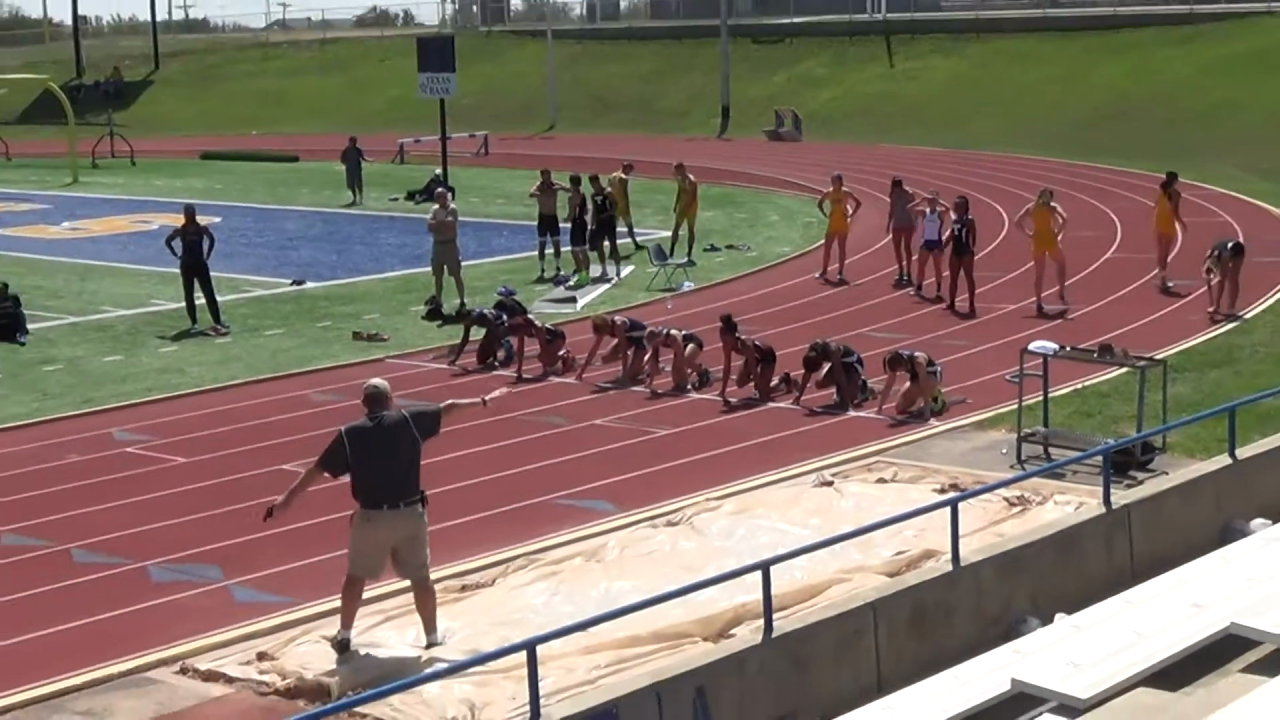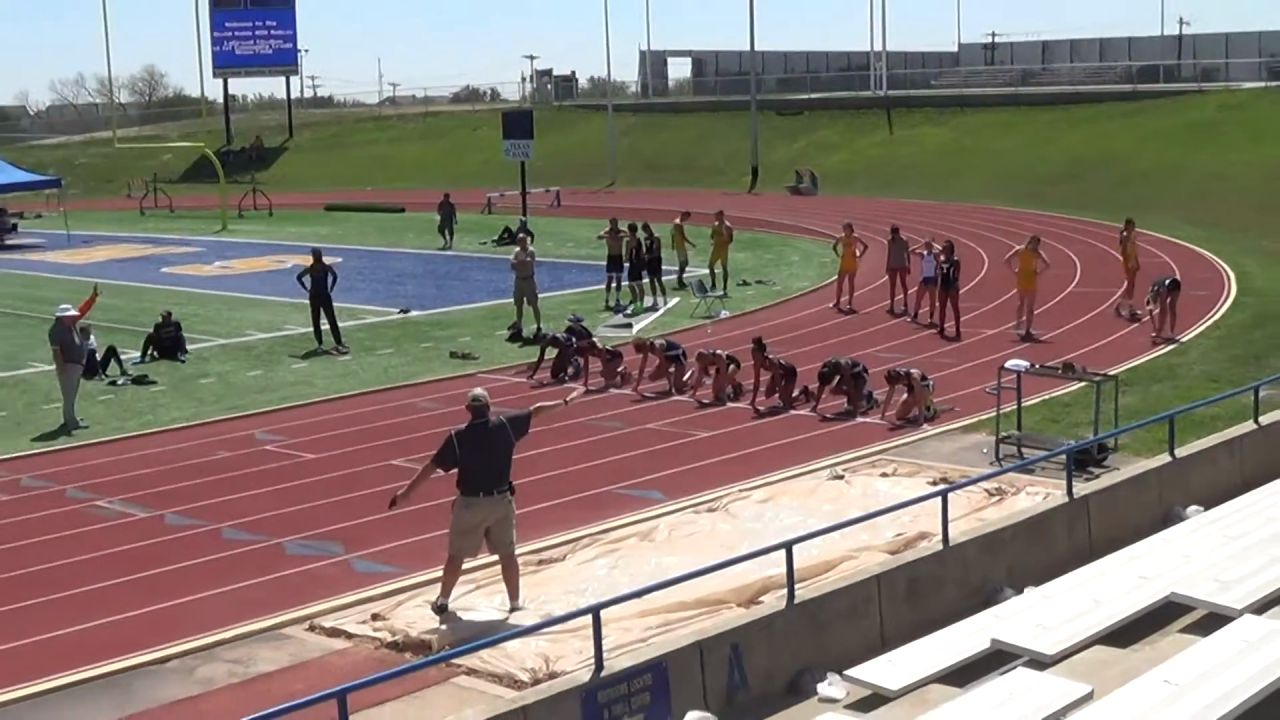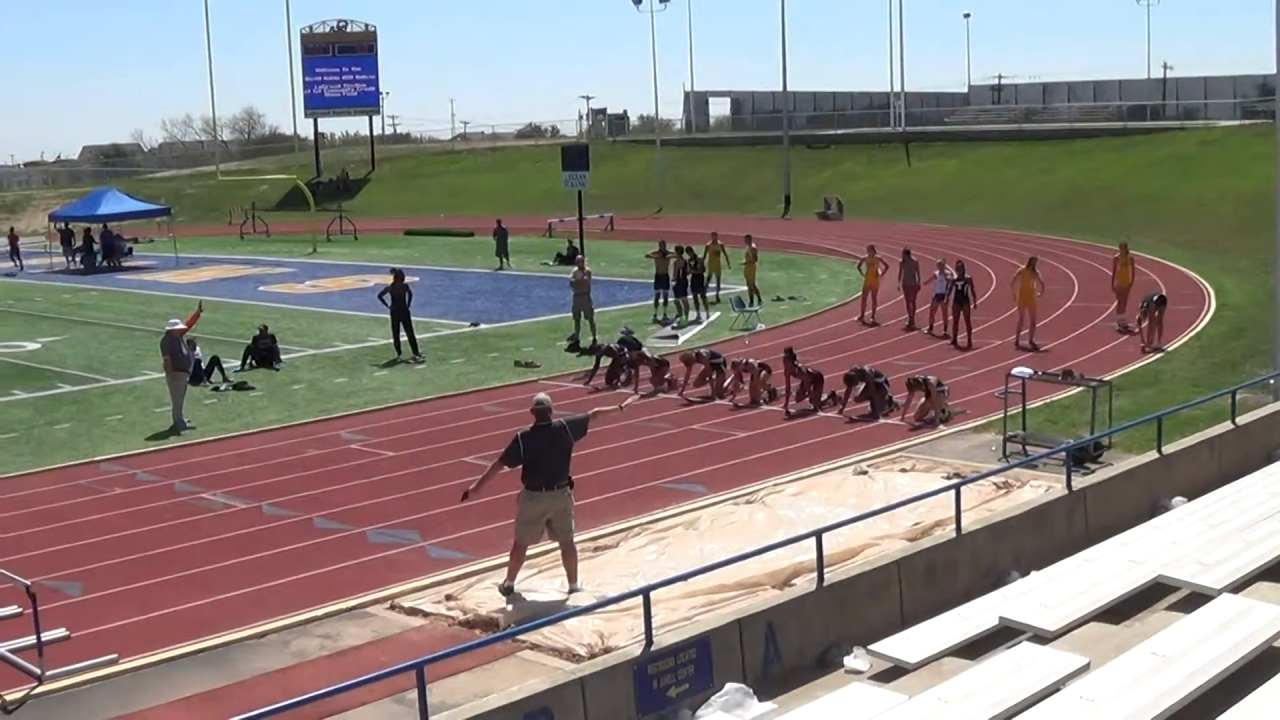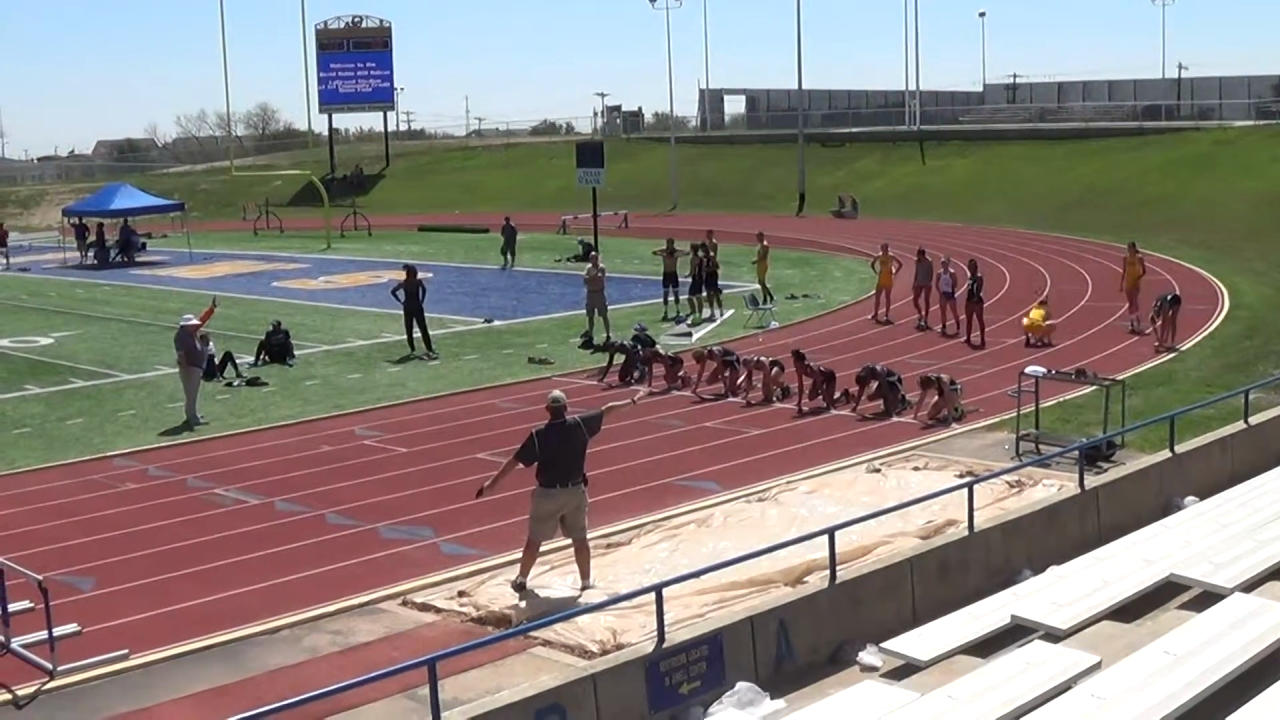
dt=0.7s
person 1, frame 1
left shoulder: (349, 434)
right shoulder: (408, 421)
left elbow: (317, 470)
right elbow: (449, 408)
left wrist: (287, 498)
right wrist: (484, 401)
left hip: (371, 517)
right hip: (410, 513)
left knee: (355, 577)
right knee: (421, 578)
left ankle: (344, 636)
right ankle: (432, 637)
person 1, frame 2
left shoulder: (458, 437)
right shoulder: (505, 425)
left elbow: (432, 466)
right elbow: (537, 411)
left wrist: (407, 490)
right wrist: (566, 401)
left hip: (470, 504)
right hip: (501, 501)
left knee: (456, 555)
right knee: (508, 554)
left ankle: (442, 602)
right ankle: (515, 604)
person 1, frame 3
left shoulder: (523, 438)
right shoulder: (565, 427)
left elbow: (499, 464)
right elbow: (594, 414)
left wrist: (478, 485)
left hip: (533, 497)
right hip: (561, 494)
left knee: (521, 543)
right knee: (567, 542)
left ankle: (508, 584)
right ankle: (574, 586)
person 1, frame 4
left shoulder: (538, 435)
right shoulder: (580, 424)
left elbow: (514, 461)
right elbow: (608, 410)
left wrist: (492, 483)
left hip: (547, 494)
right hip: (575, 492)
left knee: (534, 540)
right knee: (580, 539)
left ankle: (521, 581)
right ankle: (586, 583)
